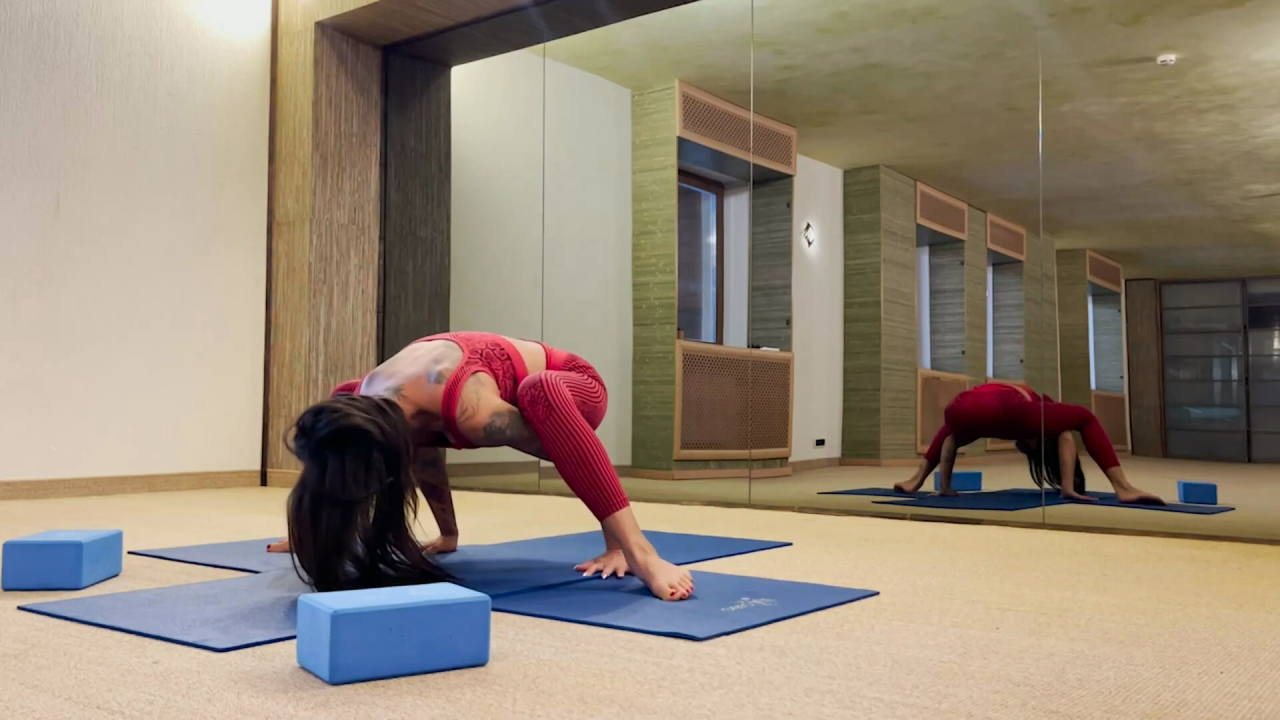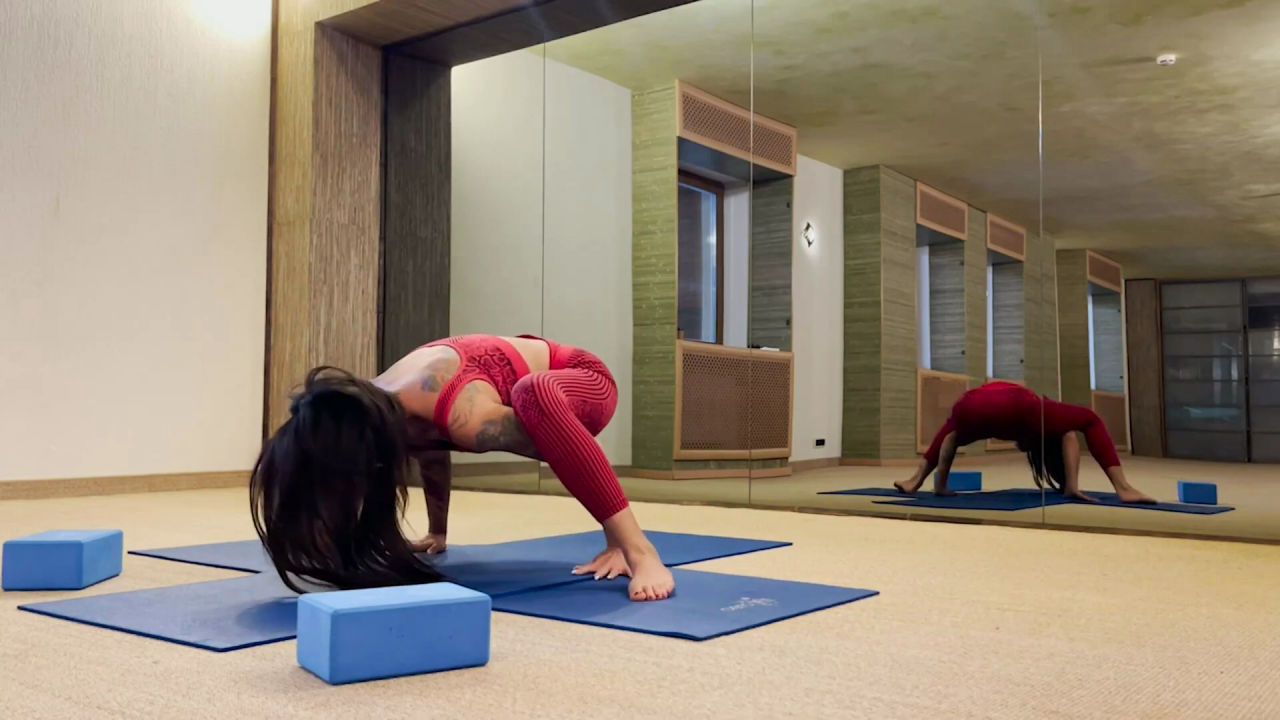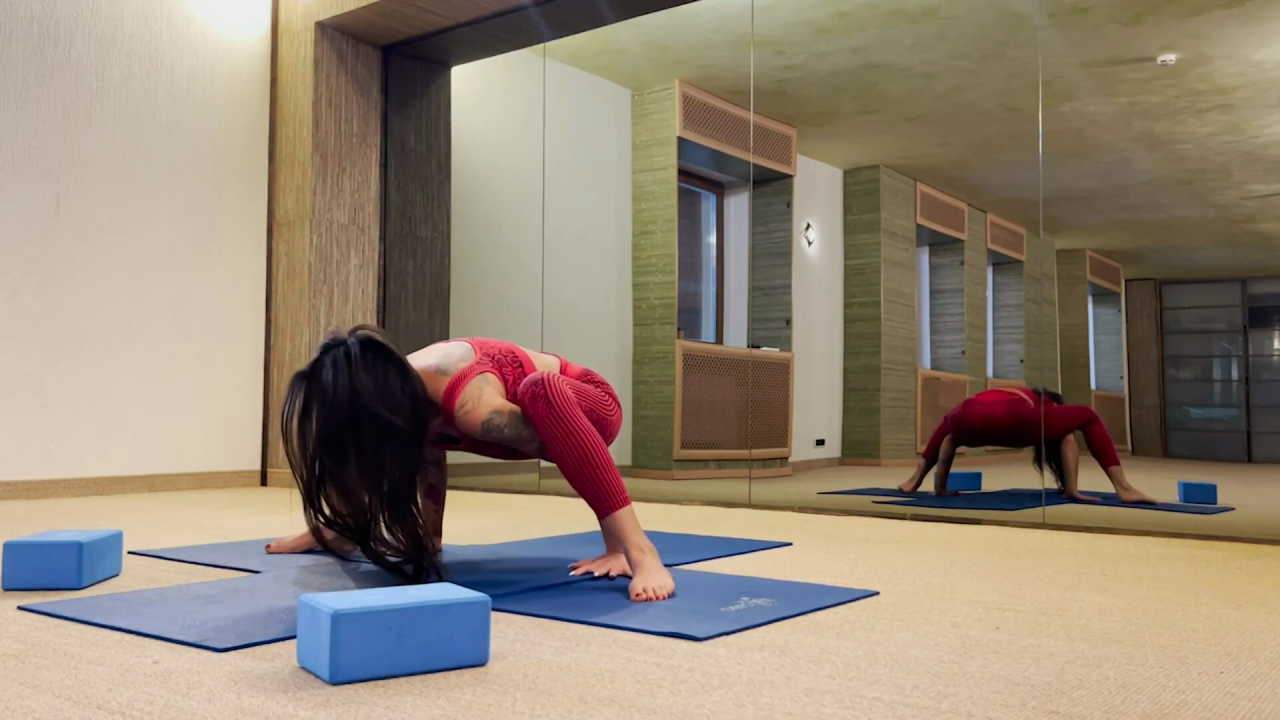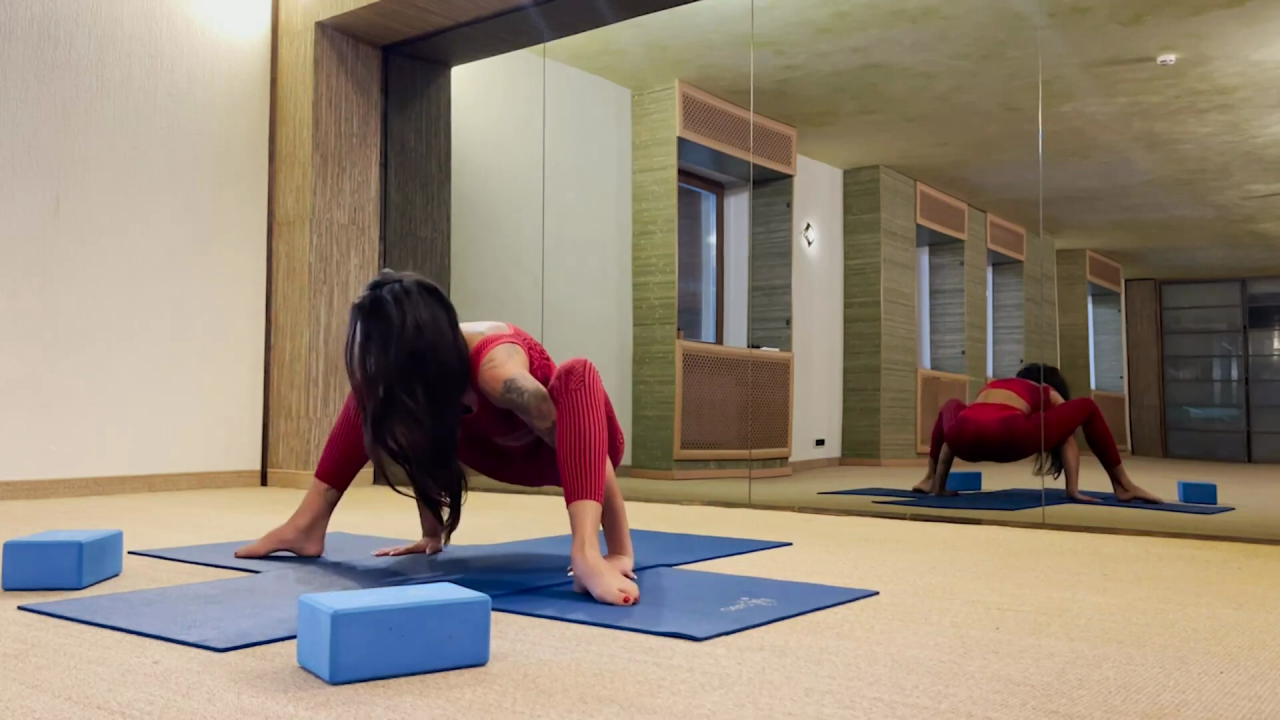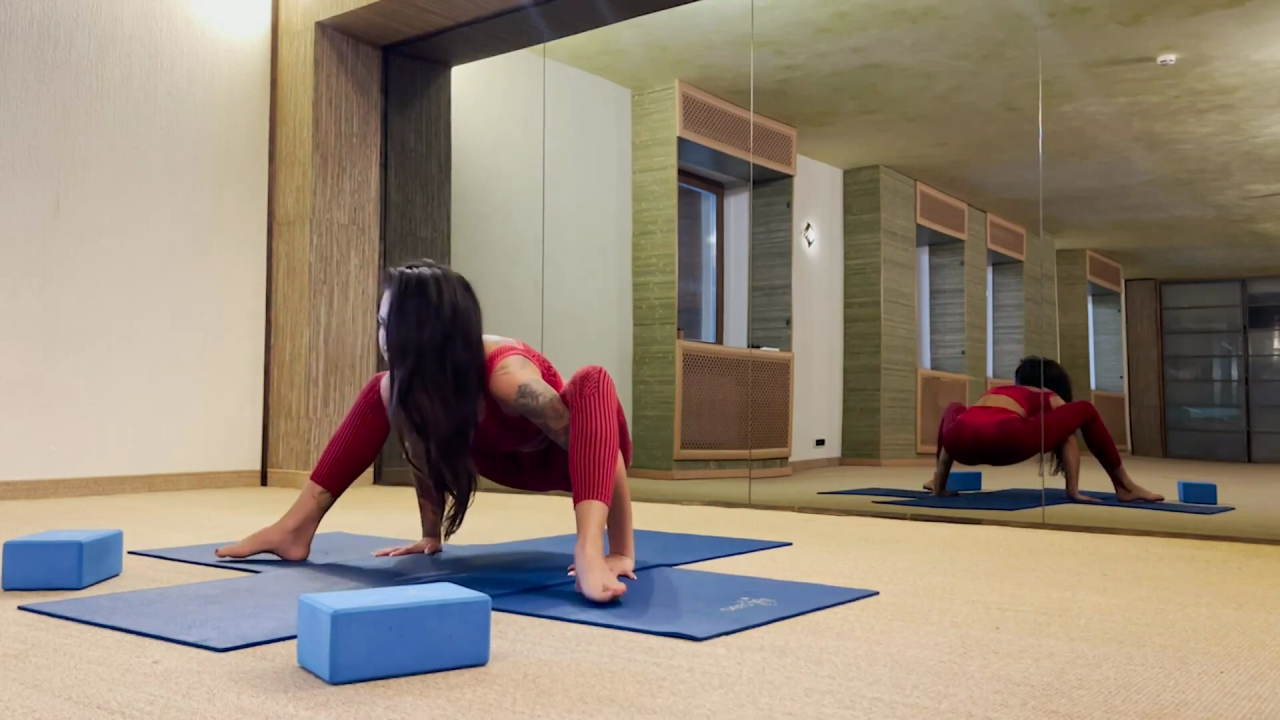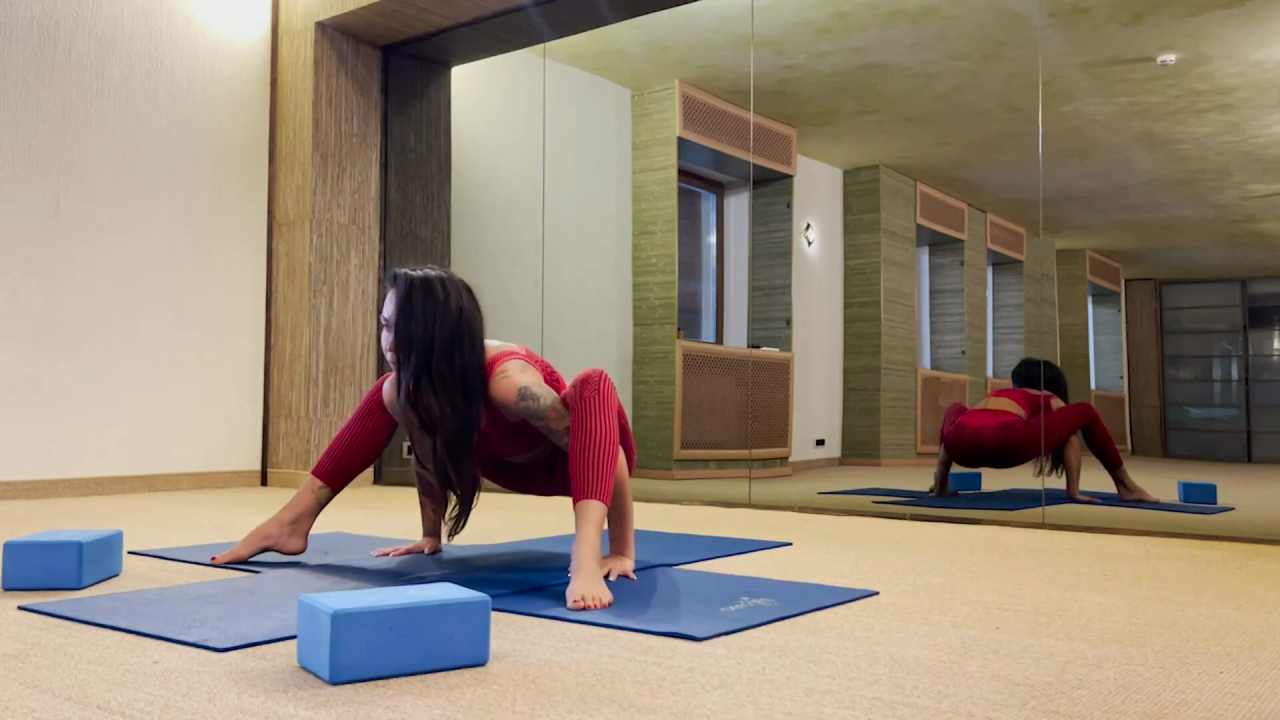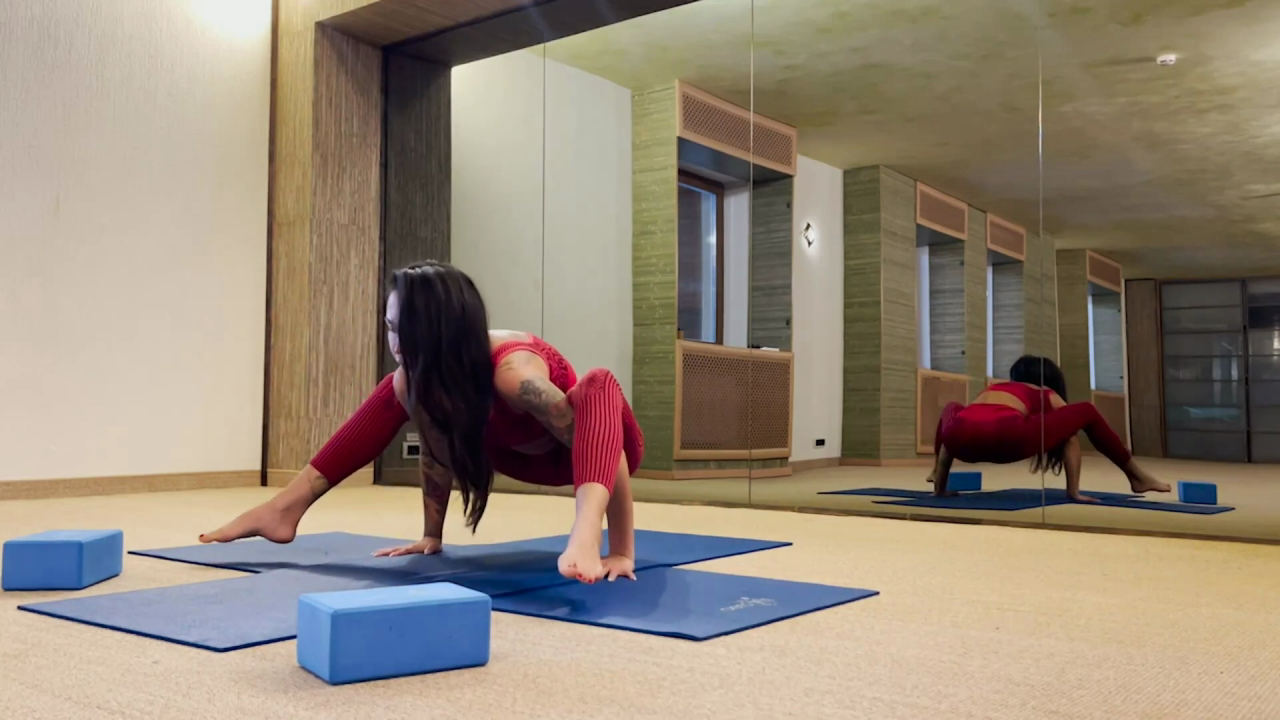
dt=0.7s
person 1, frame 1
left shoulder: (469, 409)
right shoulder: (361, 405)
left wrist: (623, 547)
right wrist: (448, 534)
left hip: (570, 384)
right hip: (511, 390)
left knee: (540, 393)
left ankle: (636, 549)
person 1, frame 2
left shoulder: (463, 416)
right shoulder: (376, 408)
left elbow: (571, 453)
left wrist: (625, 548)
right wrist: (437, 532)
left hip: (582, 381)
right hip: (523, 378)
left knee: (536, 394)
left ankle: (637, 548)
person 1, frame 3
left shoulder: (470, 405)
right shoulder: (398, 391)
left elbow: (571, 452)
right elbow: (430, 453)
left wrist: (626, 549)
right wrist: (430, 535)
left hip: (585, 406)
right hip: (527, 419)
left knee: (542, 391)
left ankle: (640, 551)
right ankle: (338, 532)
person 1, frame 4
left shoulder: (496, 369)
right shoulder: (403, 374)
left elbow: (596, 456)
right elbow: (418, 450)
left wrist: (619, 553)
right wrist: (431, 536)
left hip: (563, 451)
right hip: (506, 453)
left knee: (578, 377)
right knee: (375, 393)
left ankle: (587, 554)
right ankle: (309, 527)
person 1, frame 5
left shoulder: (507, 377)
right shoulder: (402, 383)
left elbow: (606, 452)
right elbow: (423, 452)
left wrist: (621, 553)
right wrist: (430, 536)
left hip: (565, 459)
right hip: (511, 460)
left knee: (591, 383)
right knee: (380, 393)
left ankle: (589, 554)
right ankle: (297, 528)
person 1, frame 6
left shoulder: (508, 381)
right shoulder: (404, 387)
left elbow: (612, 453)
right elbow: (427, 455)
left wrist: (622, 553)
right wrist: (431, 536)
left hip: (574, 464)
right hip: (515, 465)
left knee: (593, 387)
right knee: (386, 396)
left ankle: (586, 556)
right ankle: (293, 522)
person 1, frame 7
left shoulder: (514, 374)
right shoulder: (415, 378)
left elbow: (614, 455)
right elbow: (436, 453)
left wrist: (622, 553)
right wrist: (432, 536)
left hip: (589, 448)
right hip: (526, 454)
left knee: (599, 386)
right knee: (396, 393)
left ankle: (584, 535)
right ankle: (286, 509)
person 2, frame 1
right shoulder: (1046, 416)
left elbow: (950, 439)
right elbow: (1066, 436)
left wrist: (944, 487)
right wrist: (1068, 486)
left hip: (961, 409)
right hip: (1003, 410)
left knee: (952, 430)
right knee: (1086, 419)
left ankle: (914, 481)
right ankle: (1123, 488)
person 2, frame 2
right shoulder: (1033, 407)
left elbow: (949, 439)
right elbow: (1069, 435)
left wrist: (940, 486)
right wrist: (1072, 487)
left hip: (970, 408)
right hip: (1014, 408)
left knee: (953, 428)
right knee: (1090, 421)
left ankle: (915, 481)
right ankle: (1123, 488)
person 2, frame 3
right shoulder: (1049, 407)
left elbow: (949, 439)
right elbow: (1067, 438)
left wrist: (940, 486)
right wrist: (1072, 488)
left hip: (970, 419)
right hip: (1012, 419)
left knee: (950, 422)
right knee: (1088, 418)
left ankle: (914, 481)
right ankle: (1123, 488)
person 2, frame 4
left shoulder: (993, 386)
right shoulder: (1051, 394)
right elbow: (1068, 437)
left wrist: (939, 485)
right wrist: (1073, 490)
left hip: (966, 437)
right hip: (1009, 437)
left knee: (952, 407)
right knee: (1087, 408)
left ankle: (929, 480)
right ankle: (1123, 487)
person 2, frame 5
left shoulder: (995, 391)
right shoulder: (1052, 398)
right elbow: (1068, 440)
left wrist: (940, 483)
right wrist: (1073, 490)
left hip: (962, 441)
right hip: (1005, 440)
left knee: (954, 409)
right knee: (1085, 411)
left ankle: (937, 483)
right ankle: (1124, 487)
person 2, frame 6
left shoulder: (995, 395)
right shoulder: (1052, 401)
left elbow: (948, 438)
right elbow: (1071, 439)
left wrist: (939, 485)
right wrist: (1074, 491)
left hip: (962, 444)
right hip: (1007, 443)
left knee: (956, 410)
right knee: (1085, 412)
left ankle: (942, 485)
right ankle: (1125, 487)
person 2, frame 7
left shoulder: (992, 389)
right shoulder: (1050, 396)
right elbow: (1070, 439)
left wrist: (940, 487)
right wrist: (1073, 490)
left hip: (962, 438)
right hip: (1006, 436)
left knee: (952, 409)
right knee: (1086, 412)
left ankle: (935, 474)
right ankle: (1136, 477)
